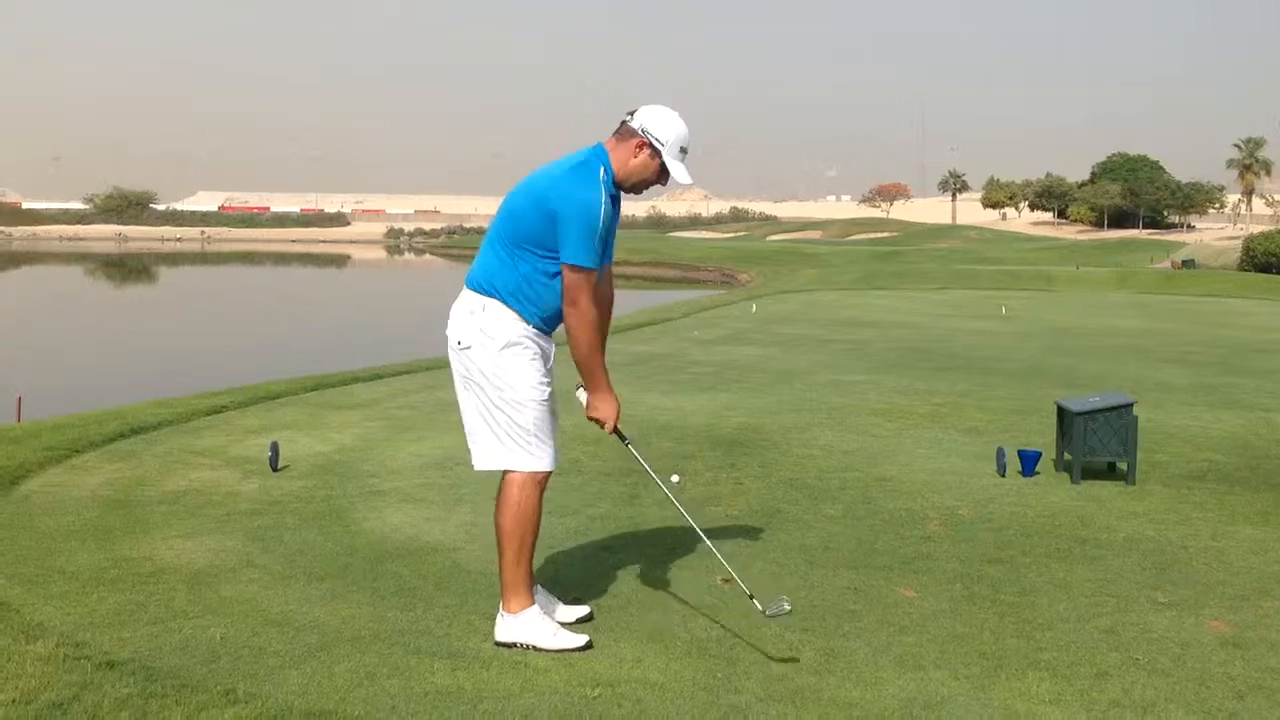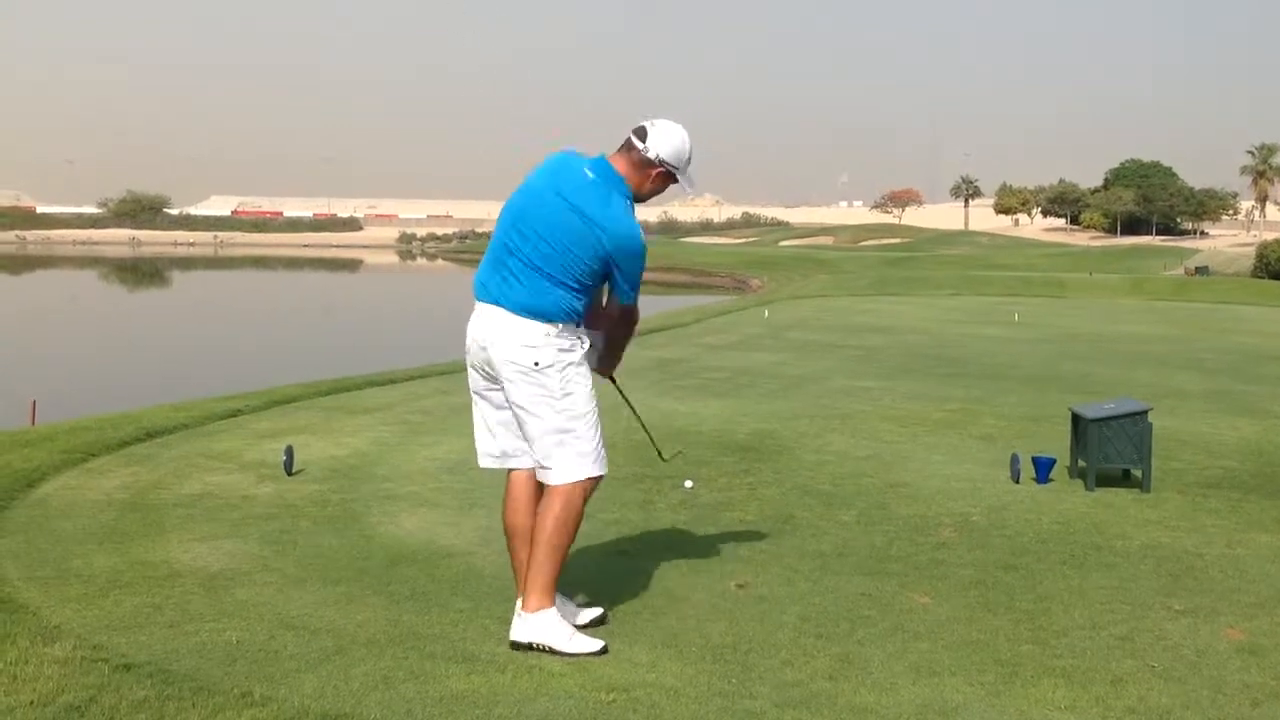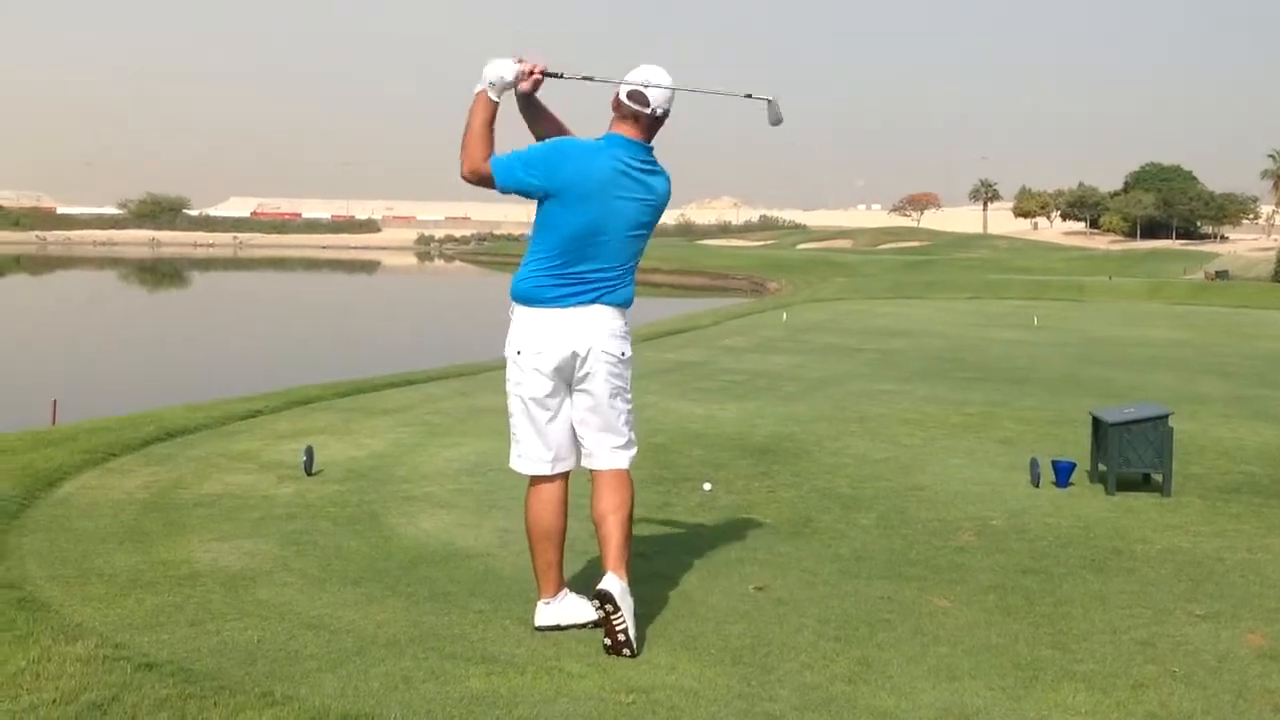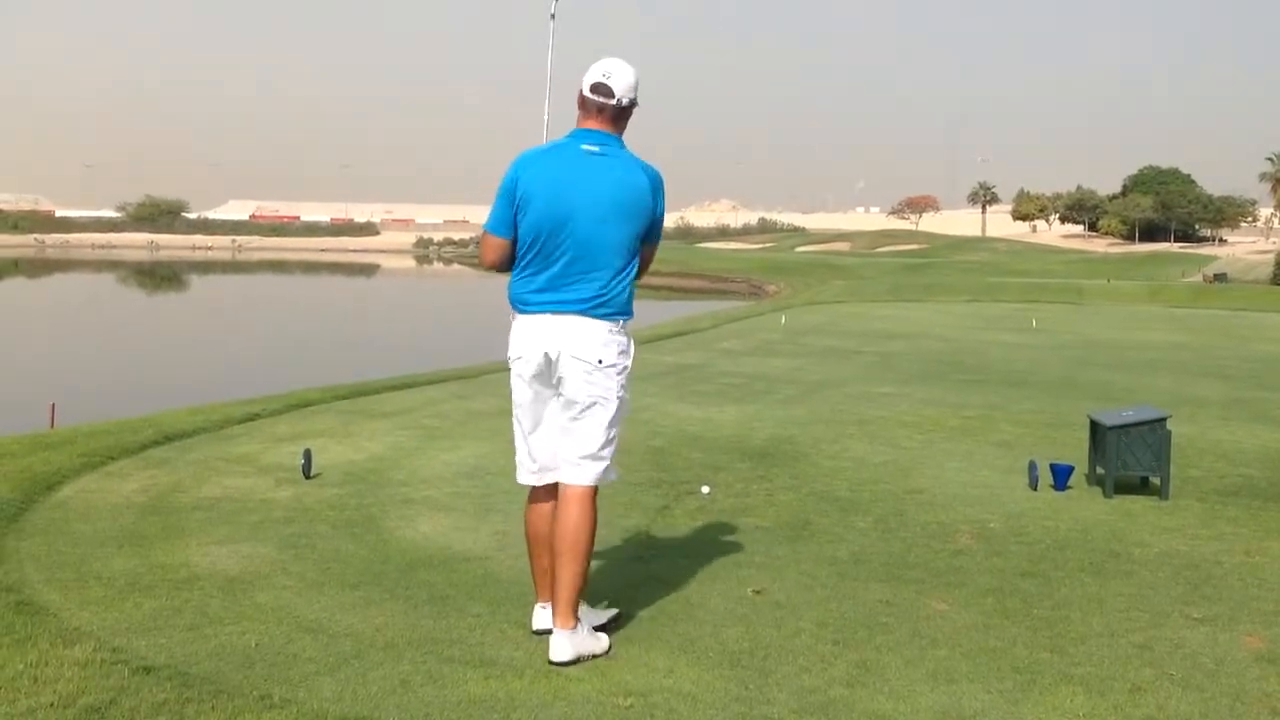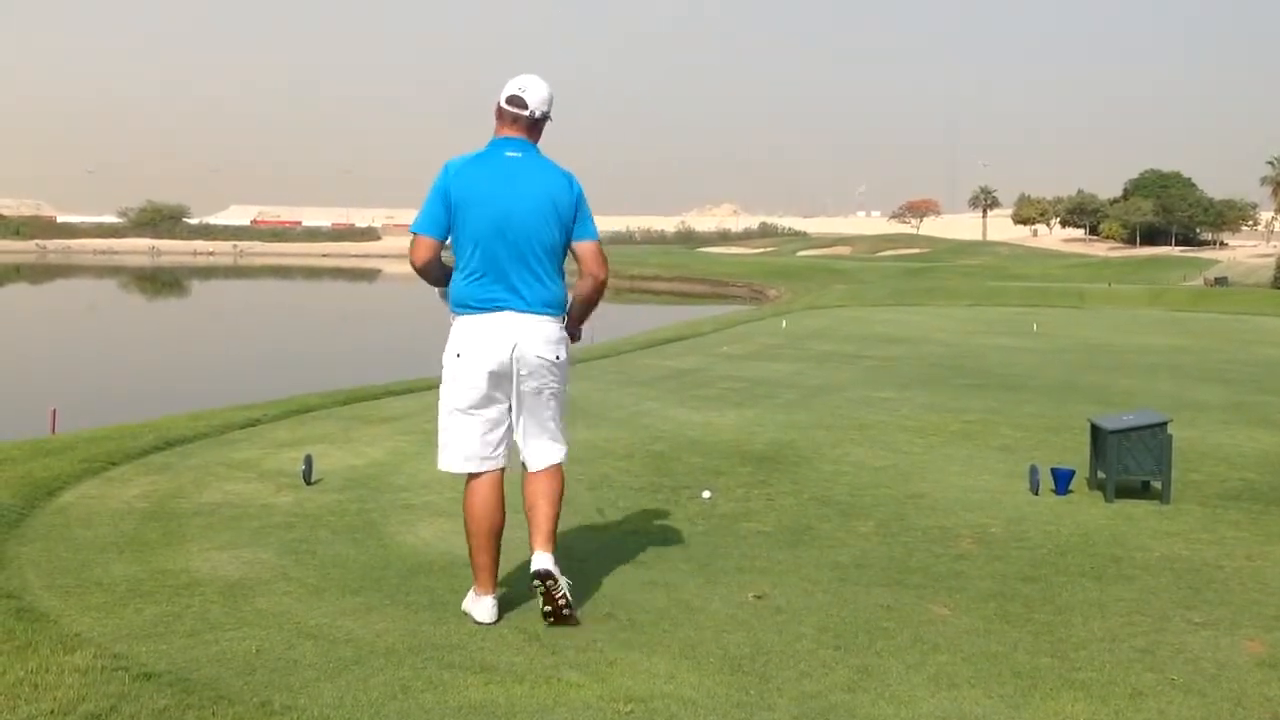
dt=1s
person 1, frame 1
left shoulder: (603, 194)
right shoulder: (583, 188)
left elbow: (596, 294)
right elbow: (574, 303)
left wrist: (597, 382)
right wrist: (599, 388)
left hip: (519, 331)
right hip: (497, 329)
left knee: (527, 465)
right knee: (526, 468)
left ankle: (524, 592)
right ankle: (517, 615)
person 1, frame 2
left shoulder: (564, 166)
right shoulder: (626, 235)
right elbow: (622, 320)
right wrist: (608, 361)
left hip: (487, 326)
right hip: (540, 342)
left knee: (523, 468)
right knee: (574, 475)
left ankle: (533, 600)
right ankle: (537, 613)
person 1, frame 3
left shoulder: (566, 160)
right shoulder: (657, 185)
left elbow: (473, 168)
left wrist: (488, 91)
right wrist: (531, 102)
left hip: (538, 328)
right hip: (603, 331)
left knee: (547, 469)
right knee: (610, 461)
left ankle: (552, 599)
right ankle: (614, 579)
person 1, frame 4
left shoulder: (529, 166)
right shoulder: (645, 180)
left elbow: (492, 257)
left hip: (532, 333)
right hip: (597, 339)
left knee: (541, 480)
right knee: (578, 482)
left ankle: (548, 605)
right ankle: (567, 629)
person 1, frame 5
left shoulder: (456, 175)
right shoulder: (563, 184)
left elbow: (422, 259)
right elbow: (596, 275)
right wrist: (571, 325)
left hip: (477, 333)
right hip: (542, 335)
left knee: (482, 468)
right knee: (545, 460)
left ankle: (484, 592)
right ankle: (543, 558)
